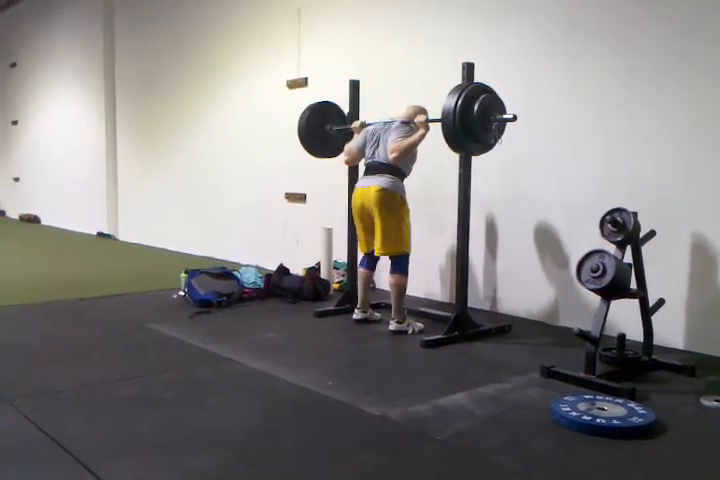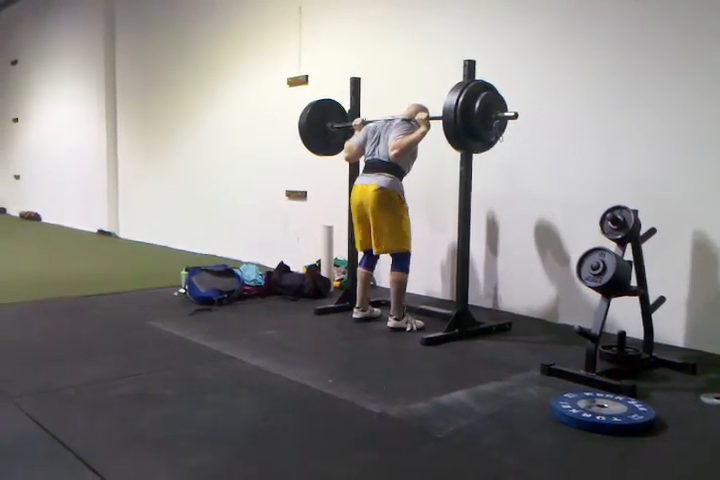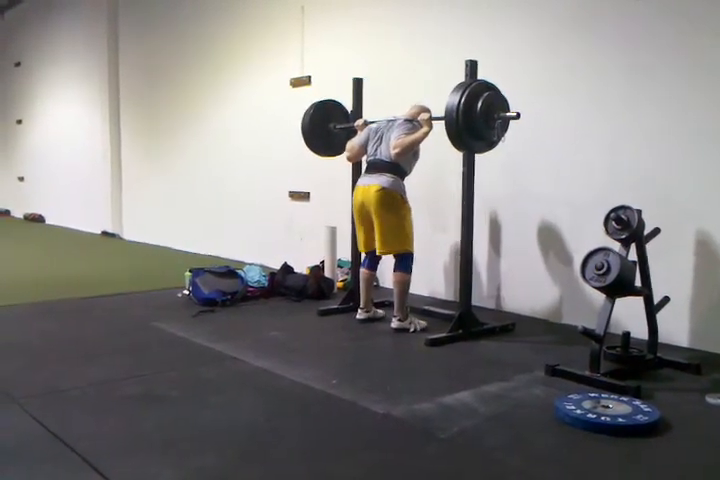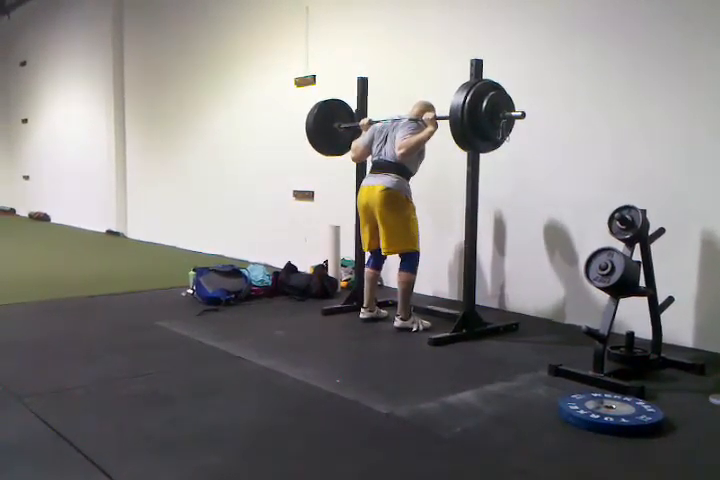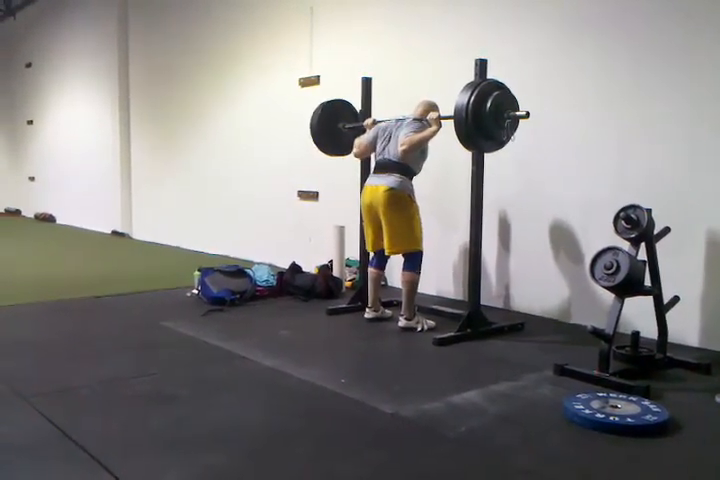
dt=0.5s
person 1, frame 1
left shoulder: (373, 129)
right shoulder: (404, 129)
left elbow: (349, 158)
right elbow: (395, 154)
left wrist: (357, 134)
right wrist: (422, 132)
left hip: (361, 192)
right hip: (385, 192)
left knee: (370, 253)
right knee: (399, 257)
left ankle: (362, 309)
right ankle: (398, 320)
person 1, frame 2
left shoulder: (372, 126)
right shoulder: (405, 126)
left elbow: (349, 154)
right elbow: (396, 151)
left wrist: (357, 131)
right wrist: (423, 129)
left hip: (359, 189)
right hip: (383, 191)
left knee: (369, 252)
right knee: (400, 254)
left ankle: (361, 307)
right ankle: (397, 317)
person 1, frame 3
left shoulder: (375, 126)
right shoulder: (407, 126)
left elbow: (350, 154)
right elbow: (397, 150)
left wrist: (360, 132)
right wrist: (425, 130)
left hip: (361, 190)
right hip: (385, 191)
left knee: (371, 253)
right knee: (403, 255)
left ankle: (365, 308)
right ankle: (401, 317)
person 1, frame 4
left shoulder: (380, 126)
right shoulder: (412, 127)
left elbow: (356, 155)
right elbow: (402, 151)
left wrist: (365, 132)
right wrist: (430, 129)
left hip: (366, 190)
right hip: (390, 192)
left knee: (376, 252)
right knee: (409, 255)
left ankle: (368, 308)
right ankle: (404, 317)
person 1, frame 5
left shoulder: (385, 126)
right shoulder: (416, 127)
left elbow: (358, 151)
right elbow: (404, 148)
left wrist: (369, 131)
right wrist: (433, 129)
left hip: (370, 190)
right hip: (394, 191)
left knee: (379, 252)
right knee: (412, 254)
left ankle: (373, 308)
right ankle: (408, 317)
